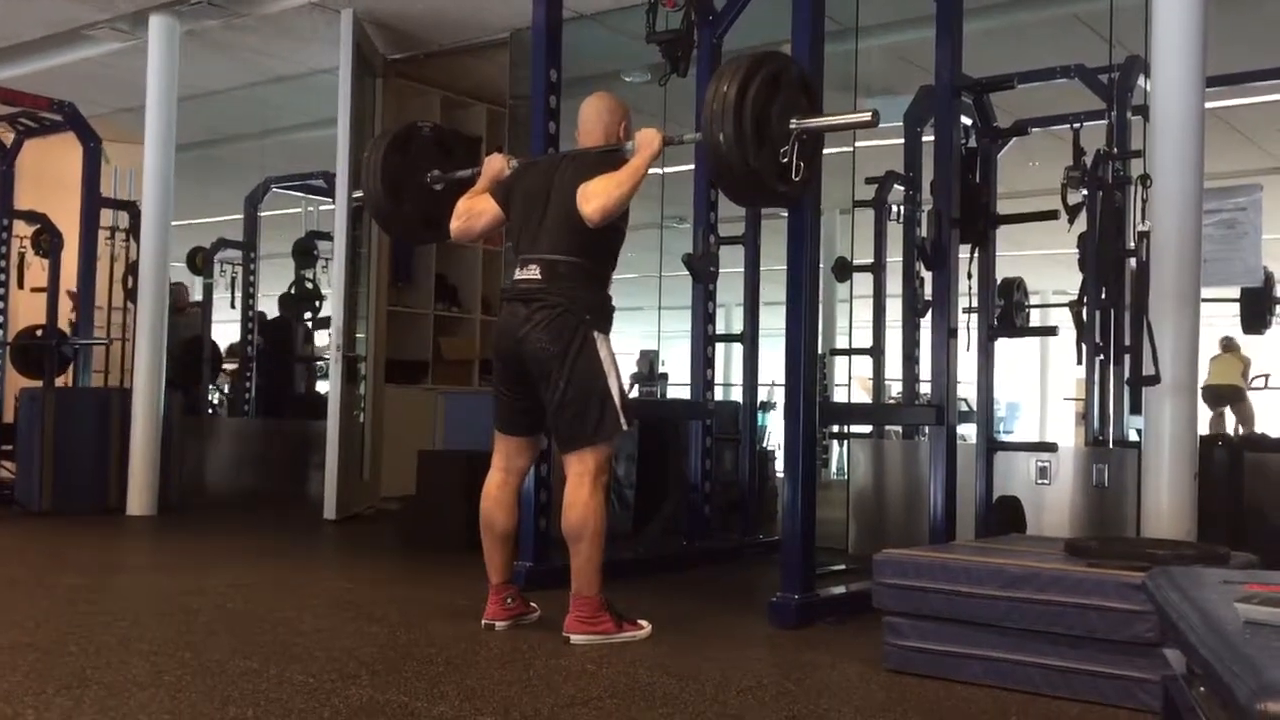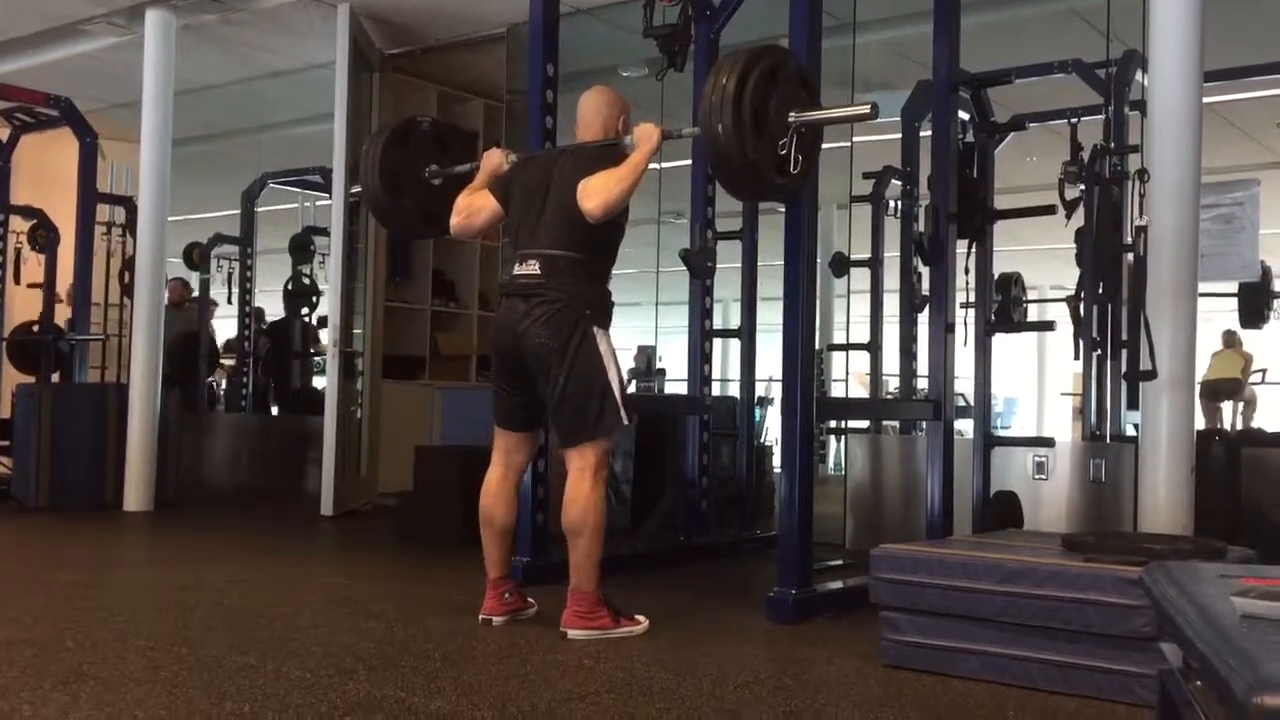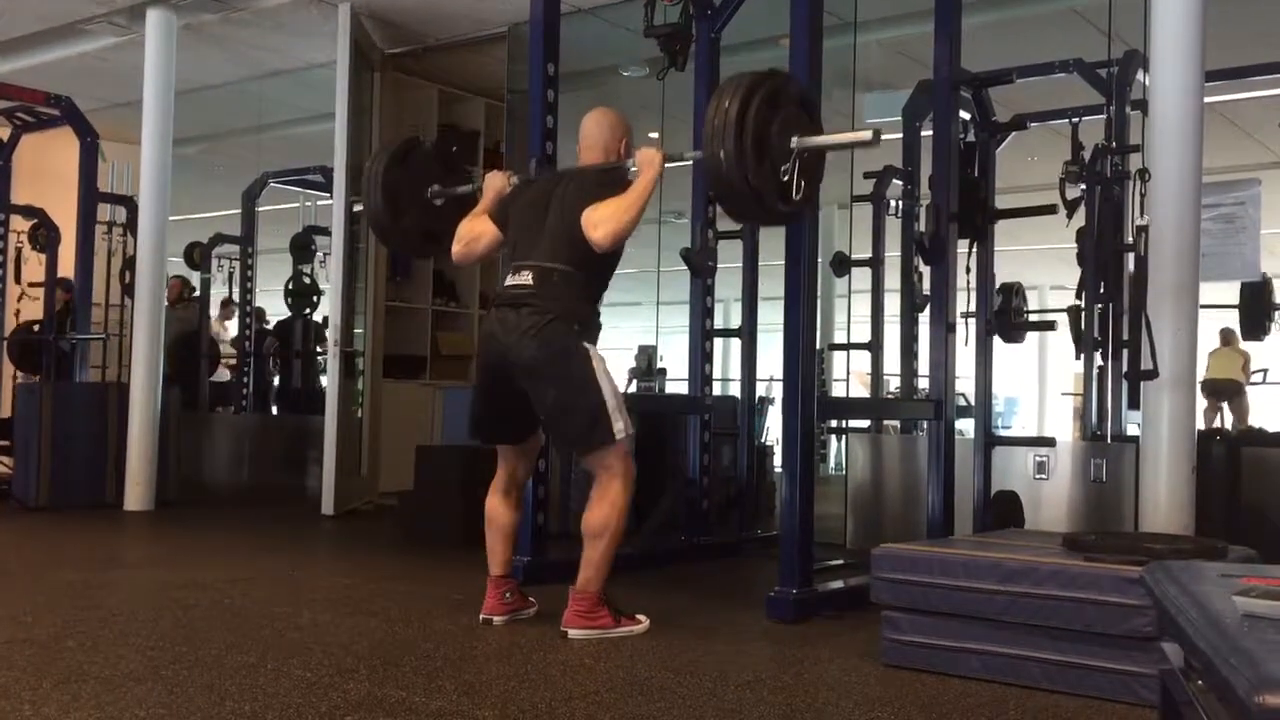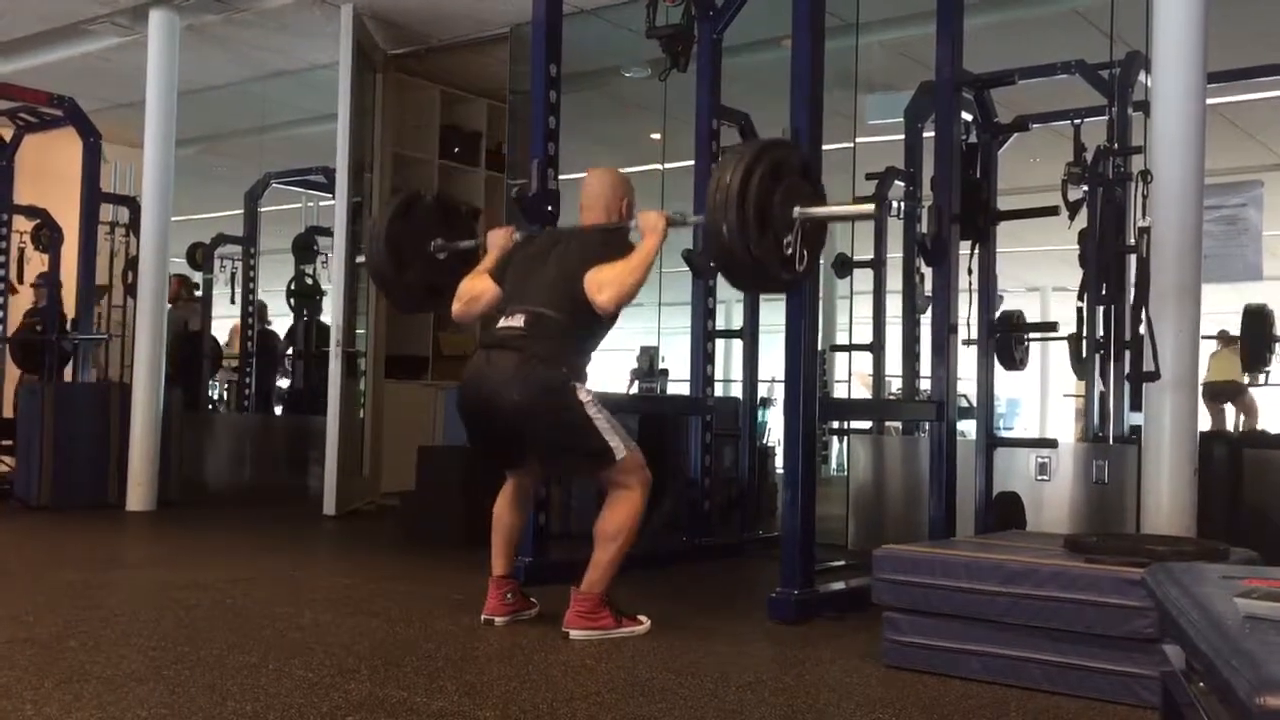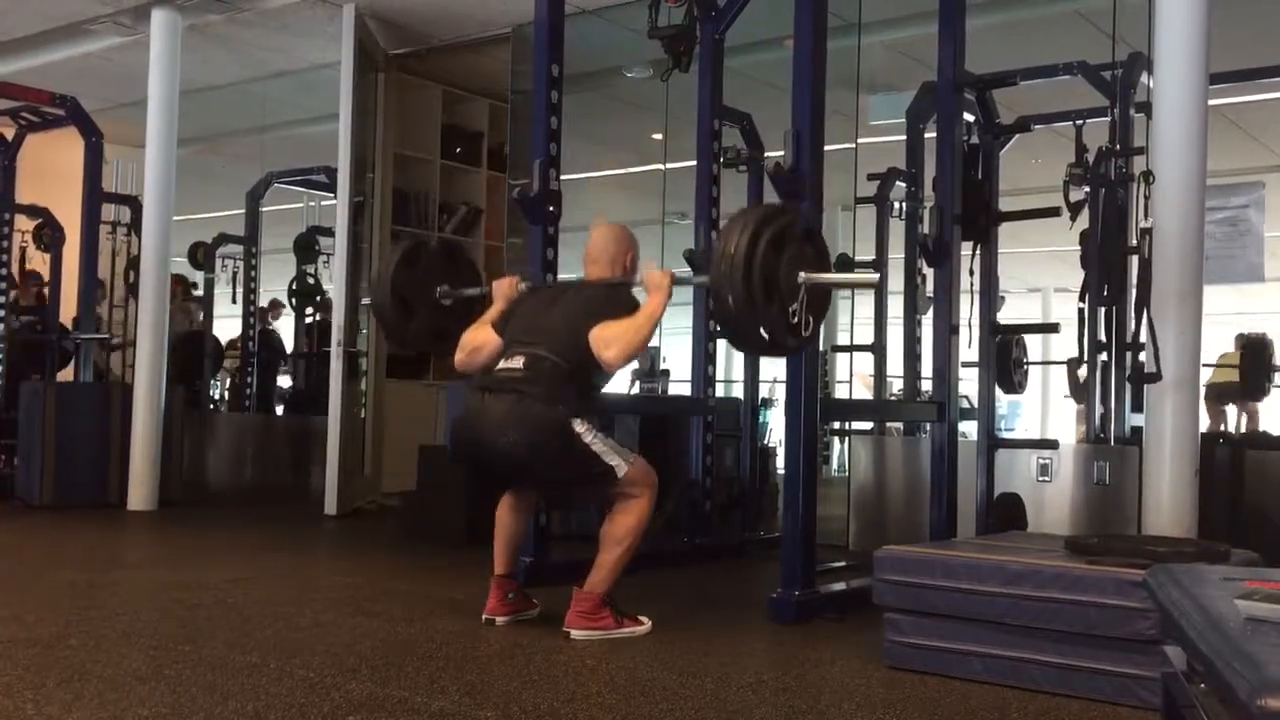
dt=0.3s
person 1, frame 1
left shoulder: (528, 172)
right shoulder: (610, 164)
left elbow: (461, 225)
right elbow: (594, 208)
left wrist: (489, 177)
right wrist: (645, 155)
left hip: (514, 321)
right hip: (567, 324)
left knee: (507, 464)
right knee: (587, 468)
left ankle: (501, 598)
right ankle: (587, 612)
person 1, frame 2
left shoulder: (528, 167)
right shoulder: (609, 158)
left elbow: (461, 221)
right elbow: (595, 203)
left wrist: (487, 172)
right wrist: (645, 149)
left hip: (512, 317)
right hip: (565, 319)
left knee: (505, 462)
right knee: (587, 464)
left ankle: (498, 592)
right ankle: (585, 607)
person 1, frame 3
left shoulder: (530, 188)
right shoulder: (610, 181)
left elbow: (463, 248)
right elbow: (602, 233)
left wrist: (490, 195)
right wrist: (649, 175)
left hip: (499, 331)
right hip: (555, 336)
left knee: (511, 468)
right knee: (614, 470)
left ankle: (500, 592)
right ankle: (587, 607)
person 1, frame 4
left shoulder: (531, 245)
right shoulder: (610, 242)
left elbow: (462, 307)
right elbow: (605, 296)
left wrist: (494, 252)
right wrist: (652, 239)
left hip: (479, 379)
right hip: (537, 381)
left knee: (522, 474)
right knee: (631, 478)
left ankle: (502, 593)
right ankle: (588, 608)
person 1, frame 5
left shoulder: (535, 296)
right shoulder: (615, 299)
left elbow: (466, 357)
right elbow: (612, 352)
left wrist: (501, 302)
right wrist: (657, 297)
left hip: (473, 423)
right hip: (531, 423)
left knee: (523, 482)
right knee: (639, 486)
left ankle: (503, 594)
right ankle: (589, 608)
